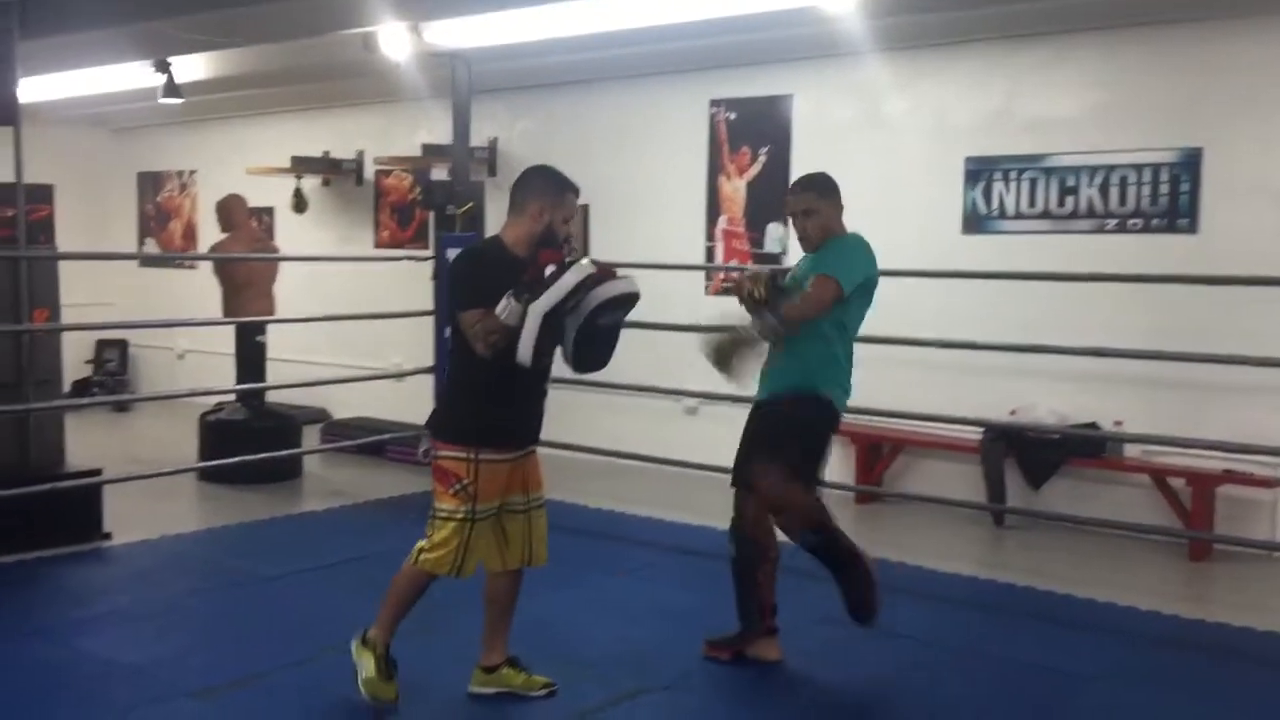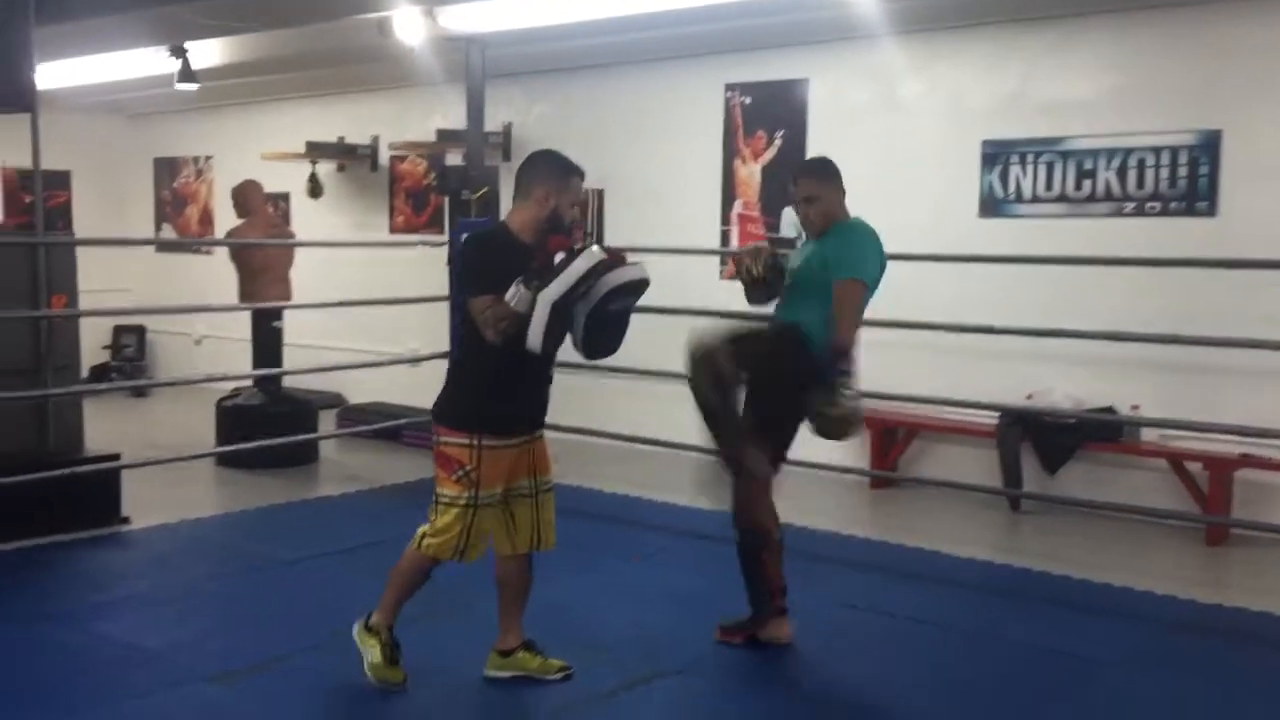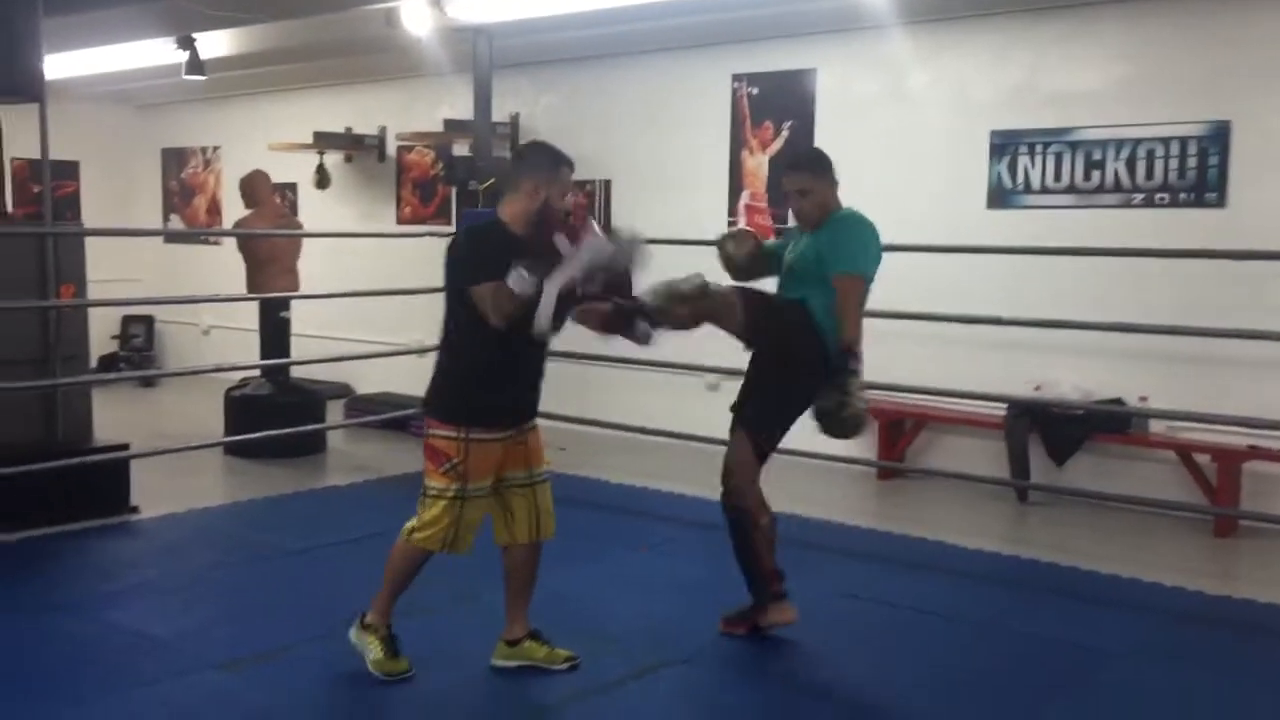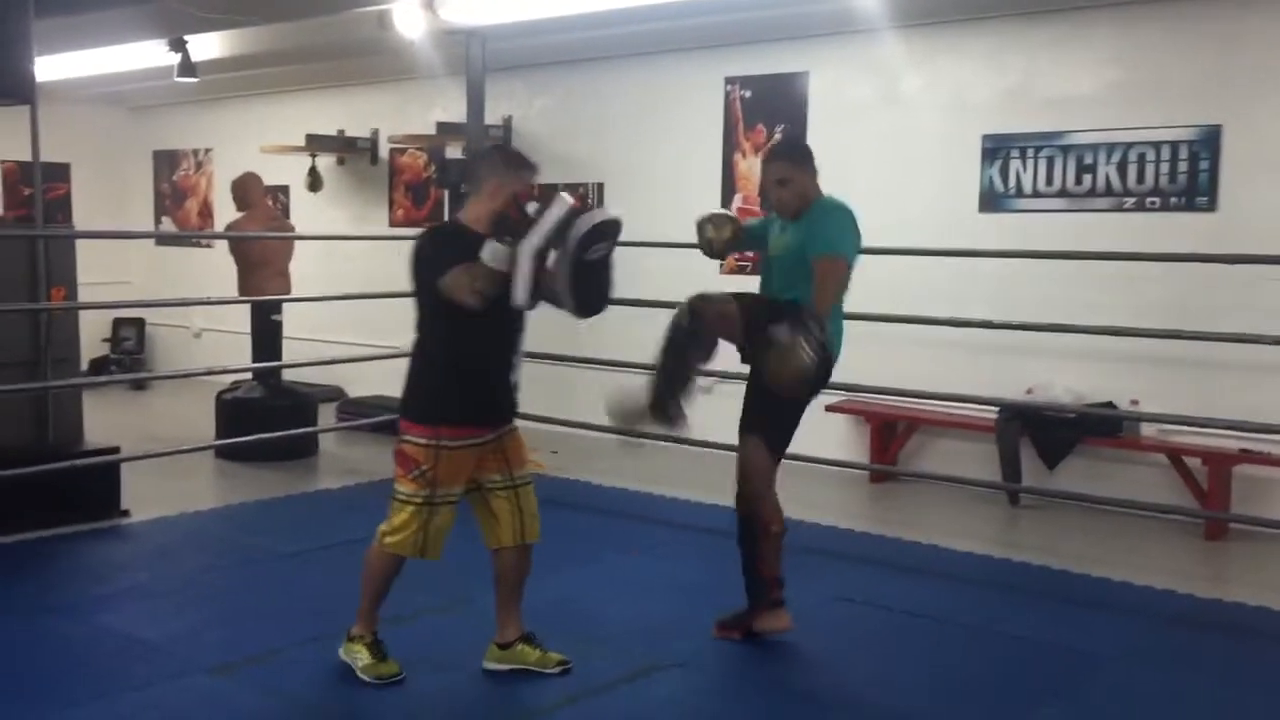
dt=0.1s
person 1, frame 1
left shoulder: (540, 269)
right shoulder: (475, 264)
right elbow: (484, 341)
left hip: (519, 437)
right hip: (468, 438)
left knee: (514, 554)
right knee: (440, 551)
left ankle: (493, 664)
right ankle: (375, 643)
person 1, frame 2
left shoulder: (549, 258)
right shoulder: (481, 250)
right elbow: (493, 326)
left hip: (524, 424)
right hip: (472, 424)
left knee: (525, 536)
right knee: (445, 536)
left ankle: (508, 648)
right ankle: (378, 627)
person 1, frame 3
left shoulder: (540, 247)
right shoulder: (475, 243)
left elbow: (566, 309)
right elbow: (499, 311)
left wrist: (593, 264)
right wrist: (542, 263)
left hip: (517, 416)
right hip: (464, 417)
left knee: (528, 527)
right knee: (431, 528)
left ankle: (516, 637)
right ankle: (374, 623)
person 1, frame 4
left shoulder: (508, 243)
right shoulder: (440, 243)
right elbow: (472, 293)
right wrist: (505, 241)
left hip: (494, 419)
right hip: (437, 421)
left knee: (515, 528)
right knee: (402, 534)
left ankle: (508, 641)
right ankle: (360, 636)
person 2, frame 1
left shoulder: (852, 250)
right shoulder: (804, 263)
left elbow: (813, 302)
right elbow: (779, 305)
left wrist: (768, 323)
right wrist: (758, 295)
left hip: (809, 394)
right hip: (776, 396)
left knee: (773, 489)
right knee: (748, 511)
left ankle: (850, 569)
right ankle: (758, 632)
person 2, frame 2
left shoulder: (854, 240)
right shoulder: (808, 246)
left elbow: (846, 313)
left wrist: (835, 379)
right wrist: (755, 269)
left hip: (802, 355)
right hip: (783, 363)
left knee: (709, 357)
right knee: (750, 490)
right ankle: (769, 613)
person 2, frame 3
left shoulder: (853, 232)
right shoulder: (798, 236)
left elbow: (849, 308)
right elbow: (751, 269)
left wrist: (847, 379)
right wrist: (738, 250)
left hip: (809, 344)
right hip: (782, 354)
left knee: (702, 297)
right knee: (738, 474)
right ankle: (770, 600)
person 2, frame 4
left shoulder: (833, 218)
right shoulder: (780, 220)
left elbow: (828, 287)
right elbow: (736, 241)
left wrist: (811, 338)
right hip: (774, 345)
left knee: (703, 309)
right knee: (755, 471)
left ankle: (662, 404)
right ankle: (766, 604)
person 3, frame 1
left shoulder: (222, 250)
right shoulder: (269, 247)
left elbow: (231, 283)
left hip: (244, 320)
right hip: (264, 315)
left knee: (248, 382)
person 3, frame 2
left shoulder: (238, 235)
right shoulder: (285, 231)
left elbow: (246, 269)
left hip: (260, 304)
right hip: (280, 300)
left knee: (265, 365)
person 3, frame 3
left shoulder: (246, 226)
right shoulder: (293, 222)
left elbow: (254, 259)
right elbow: (290, 259)
left hip: (268, 294)
right hip: (288, 290)
left knee: (272, 356)
person 3, frame 4
left shoulder: (238, 228)
right shoulder: (284, 225)
left elbow: (244, 262)
right elbow: (283, 261)
left hip: (260, 297)
right hip: (280, 293)
left knee: (264, 358)
person 4, frame 1
left shoulder: (744, 178)
right shoulder: (727, 170)
left elbow: (755, 168)
right elbow: (722, 145)
left wrist: (762, 157)
right wrist: (720, 122)
left hip: (740, 231)
right hip: (726, 226)
right knee: (720, 273)
person 4, frame 2
left shoulder: (759, 162)
right shoulder: (742, 155)
left elbow: (771, 152)
right elbow: (738, 129)
left wrist: (777, 142)
right wrist: (735, 105)
left hip: (755, 215)
right hip: (741, 211)
person 4, frame 3
left shoulder: (766, 154)
right shoulder: (750, 147)
left elbow: (778, 142)
right elbow: (746, 120)
left wrist: (785, 132)
right wrist: (742, 97)
left hip: (762, 206)
right hip: (749, 201)
person 4, frame 4
left shoulder: (759, 156)
right shoulder: (743, 151)
right elbow: (738, 124)
left wrist: (776, 137)
right wrist: (735, 99)
left hip: (755, 208)
right hip: (741, 206)
